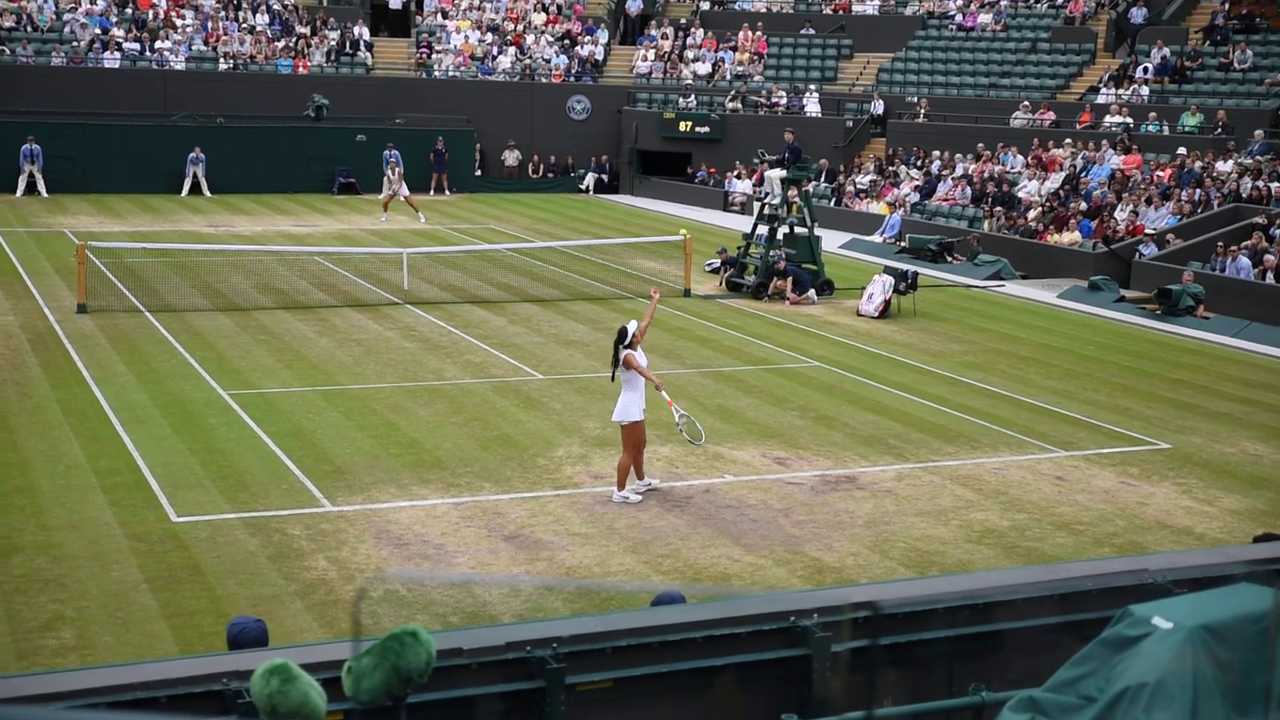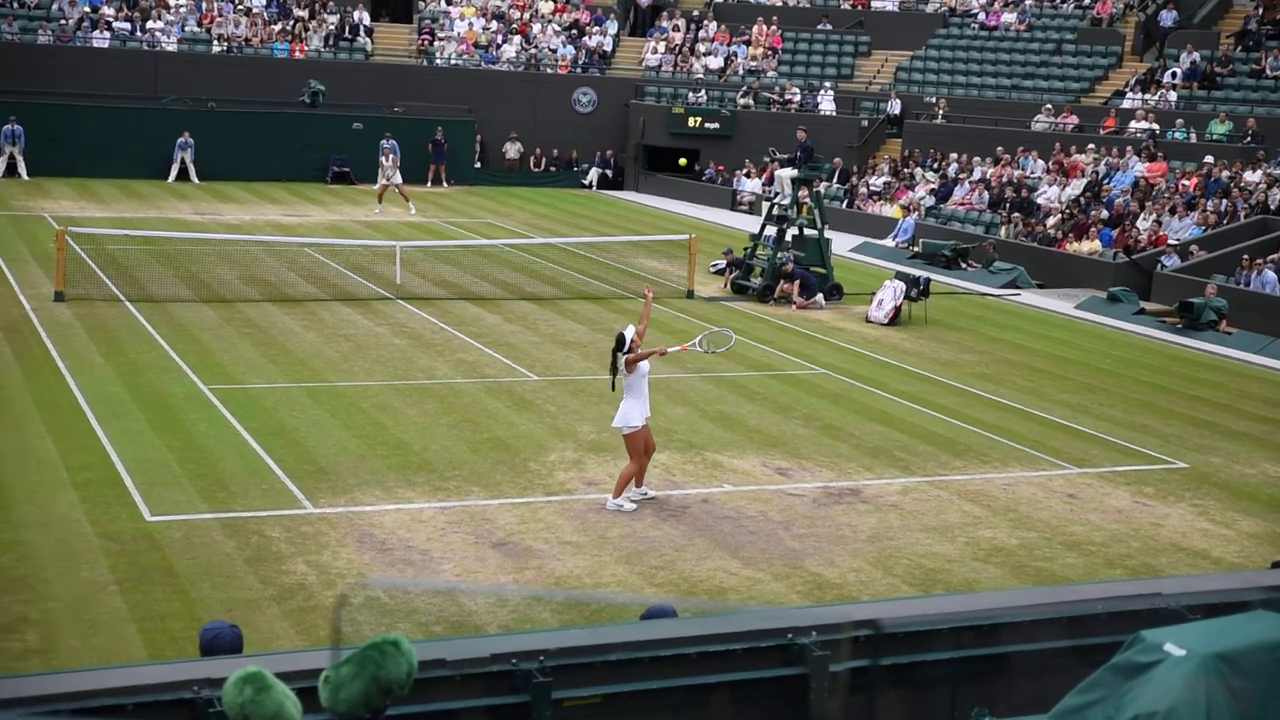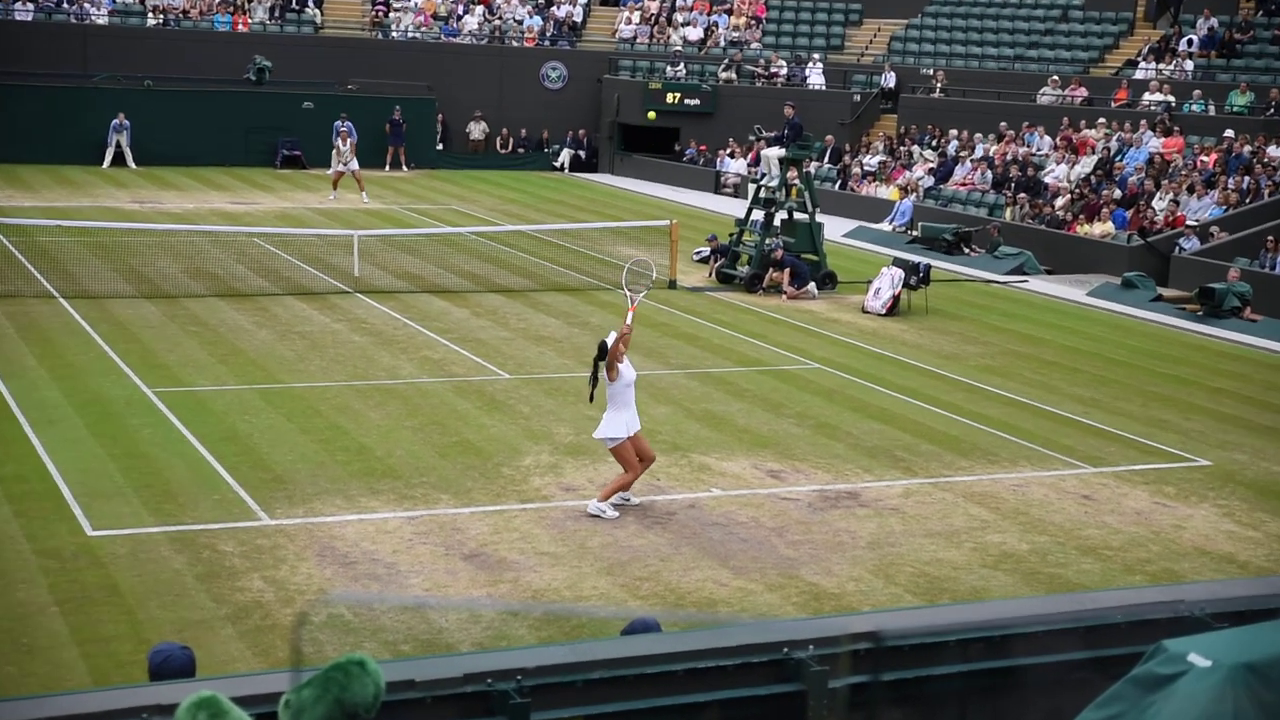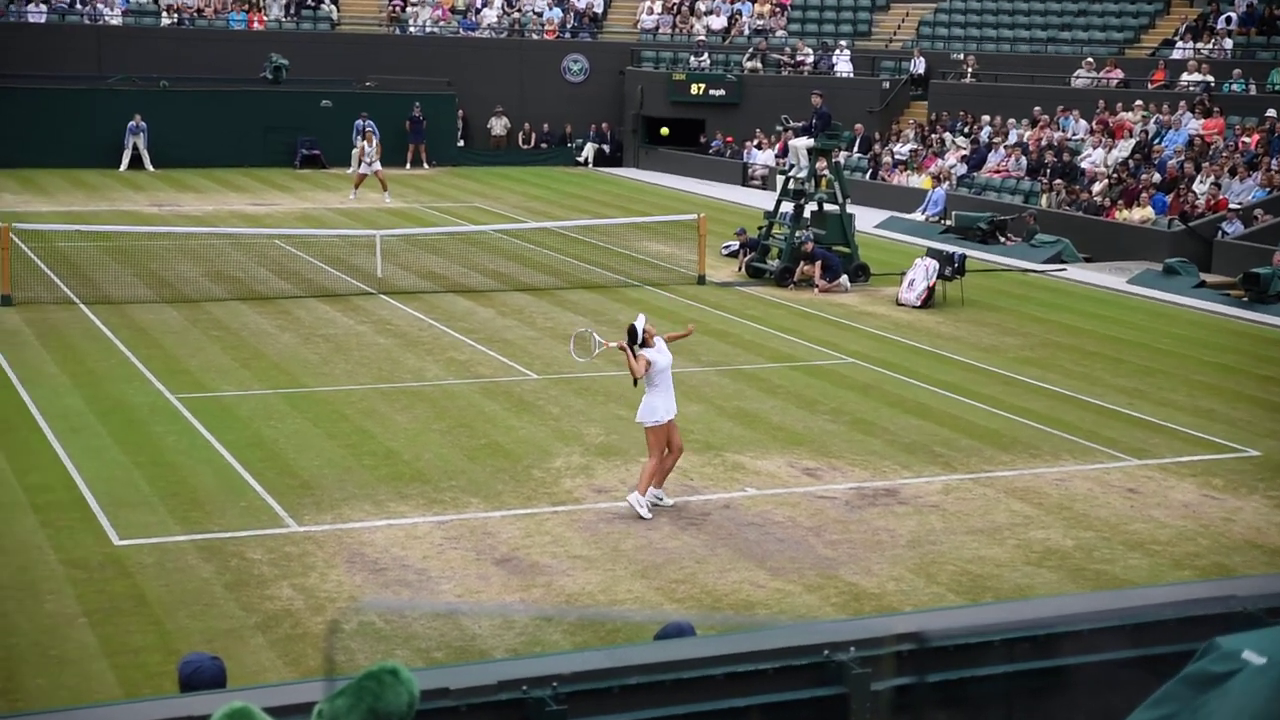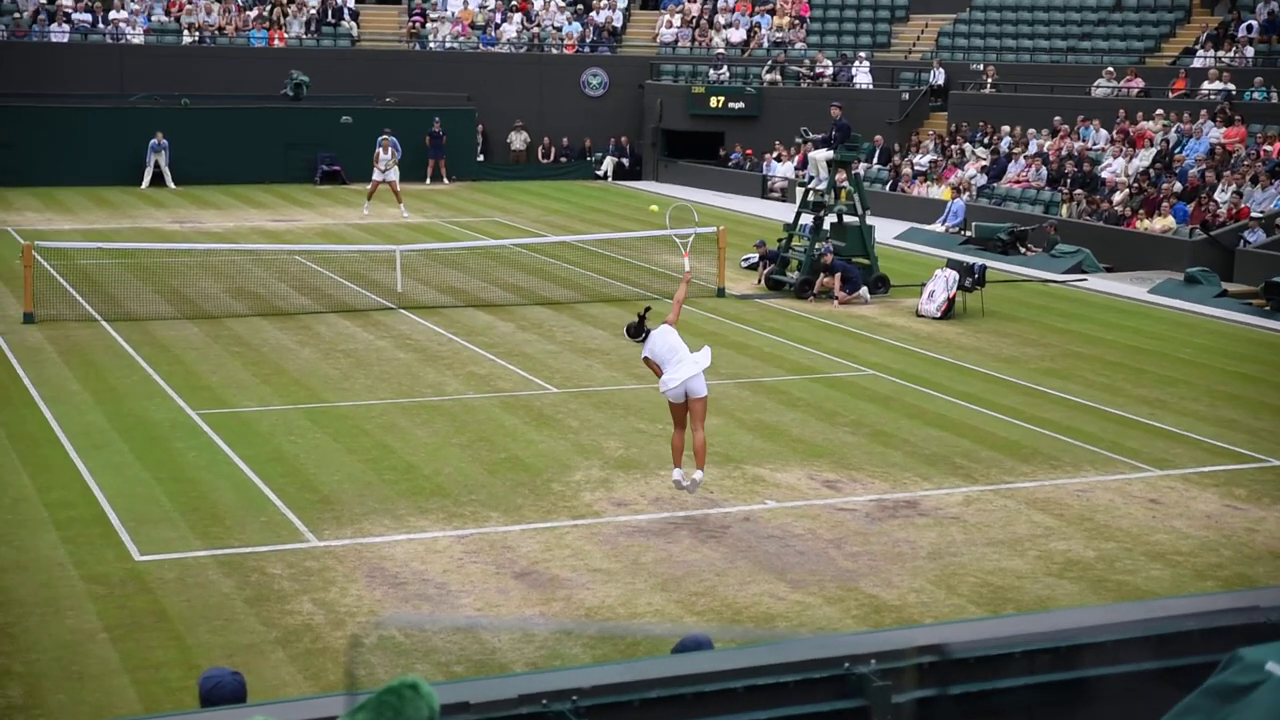
dt=0.2s
person 1, frame 1
left shoulder: (634, 347)
right shoulder: (628, 356)
left elbow: (645, 322)
right elbow: (640, 367)
left wrist: (654, 301)
right wrist: (653, 379)
left hip: (635, 407)
right hip: (630, 409)
left knee: (640, 446)
right knee: (629, 452)
left ankle: (641, 481)
right ankle: (620, 492)
person 1, frame 2
left shoulder: (635, 356)
right shoulder: (629, 361)
left elbow: (643, 323)
right elbow: (641, 355)
left wrist: (648, 299)
right wrist: (655, 351)
left hip: (638, 414)
right hip: (630, 416)
left knee: (649, 450)
right knee: (637, 461)
left ankle: (638, 490)
right ankle: (615, 500)
person 1, frame 3
left shoulder: (621, 360)
right shoulder: (611, 371)
left elbow: (625, 335)
right wrist: (619, 338)
left hip: (628, 427)
right hip: (615, 429)
left knee: (648, 458)
right knee: (632, 473)
left ankle: (622, 494)
right ankle: (598, 503)
person 1, frame 4
left shoulder: (657, 341)
right shoulder: (645, 355)
left elbow: (668, 338)
right elbow: (638, 374)
left wrist: (684, 333)
right wrist: (627, 352)
left hip: (660, 407)
right hip: (655, 411)
left knee: (676, 450)
right knee: (655, 457)
left ankle: (655, 491)
right ankle: (638, 496)
person 1, frame 5
left shoulder: (646, 354)
right shoulder: (665, 328)
left elbow: (663, 376)
right elbow: (678, 302)
right wrist: (684, 282)
left hip: (674, 385)
right hip: (694, 378)
left knee: (679, 428)
right knee: (698, 429)
left ankle: (677, 471)
right ankle: (699, 473)
